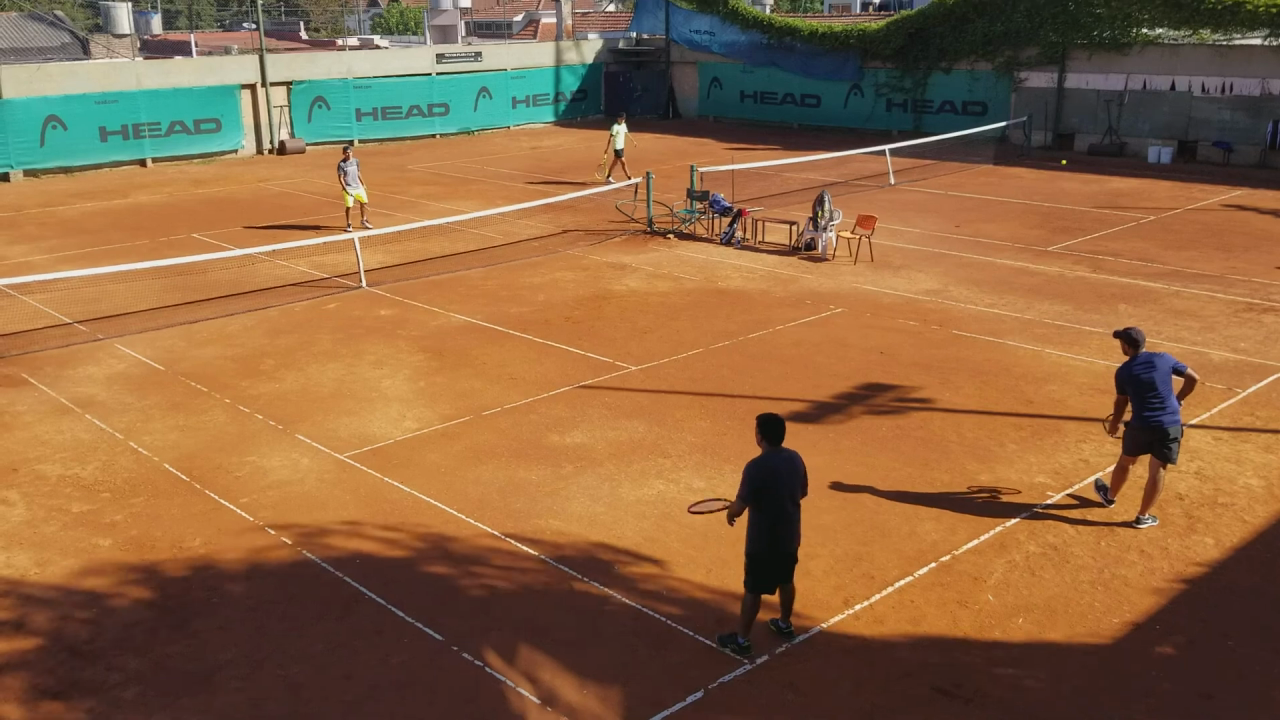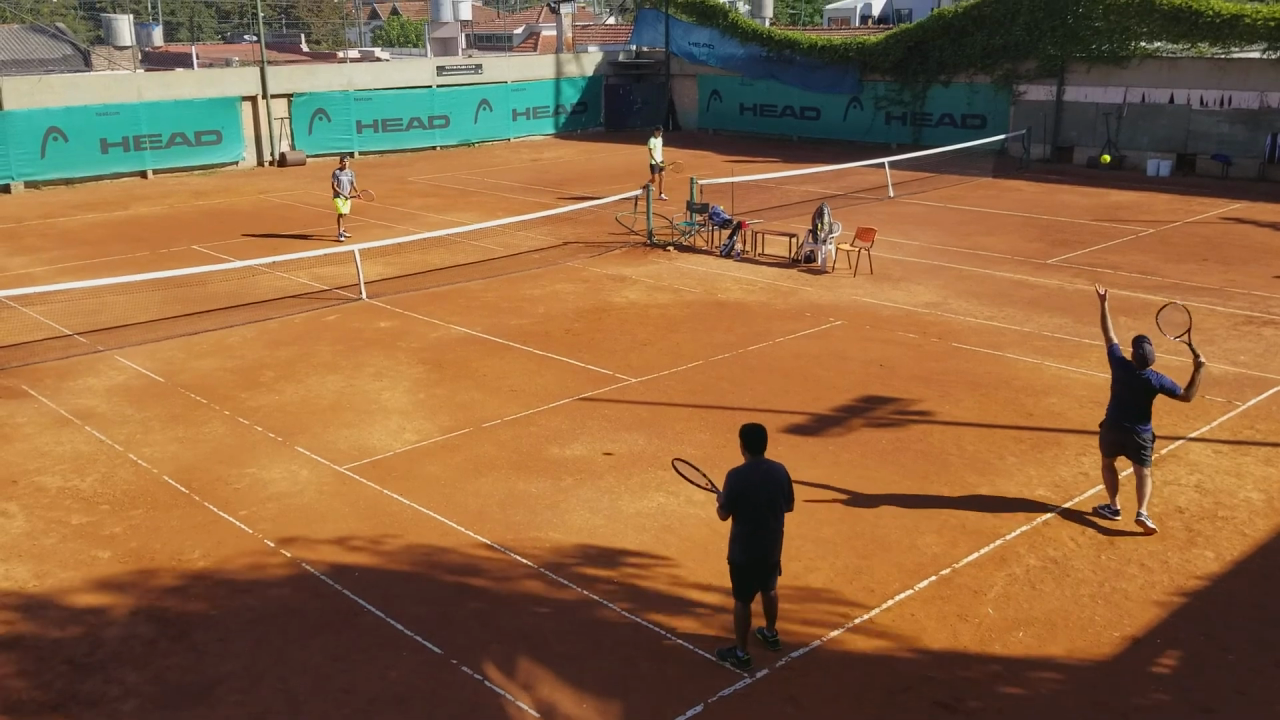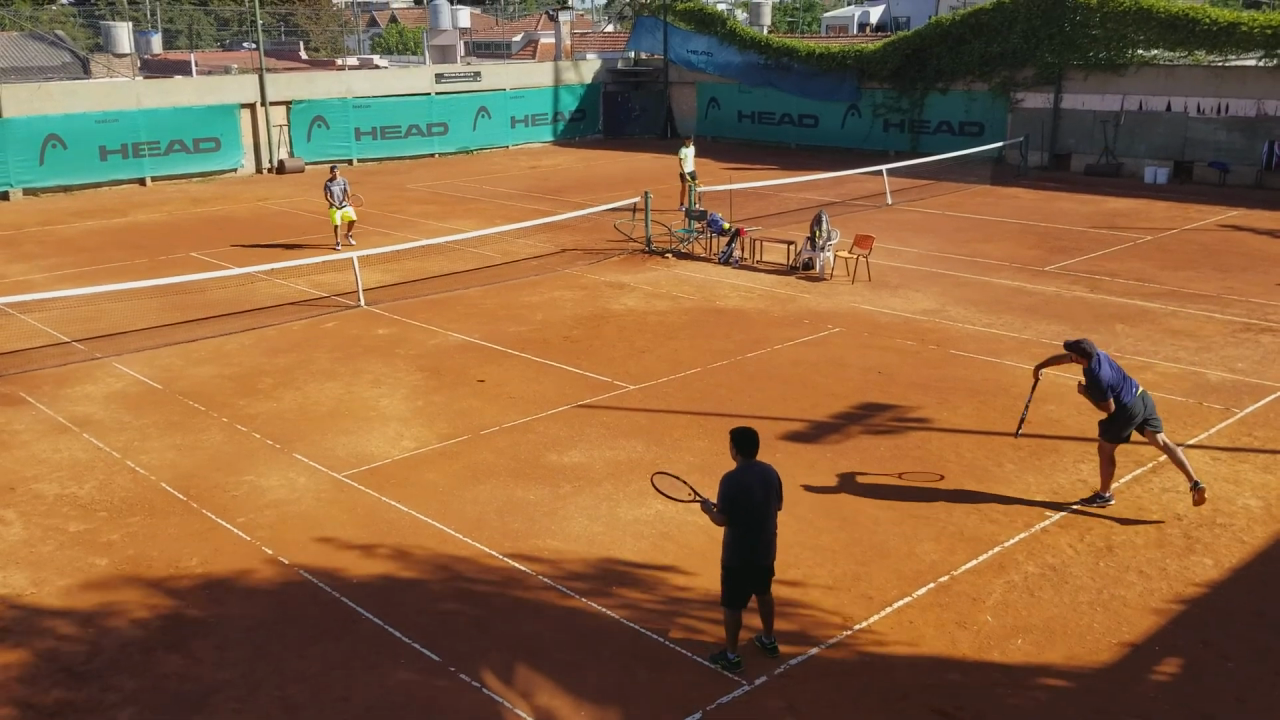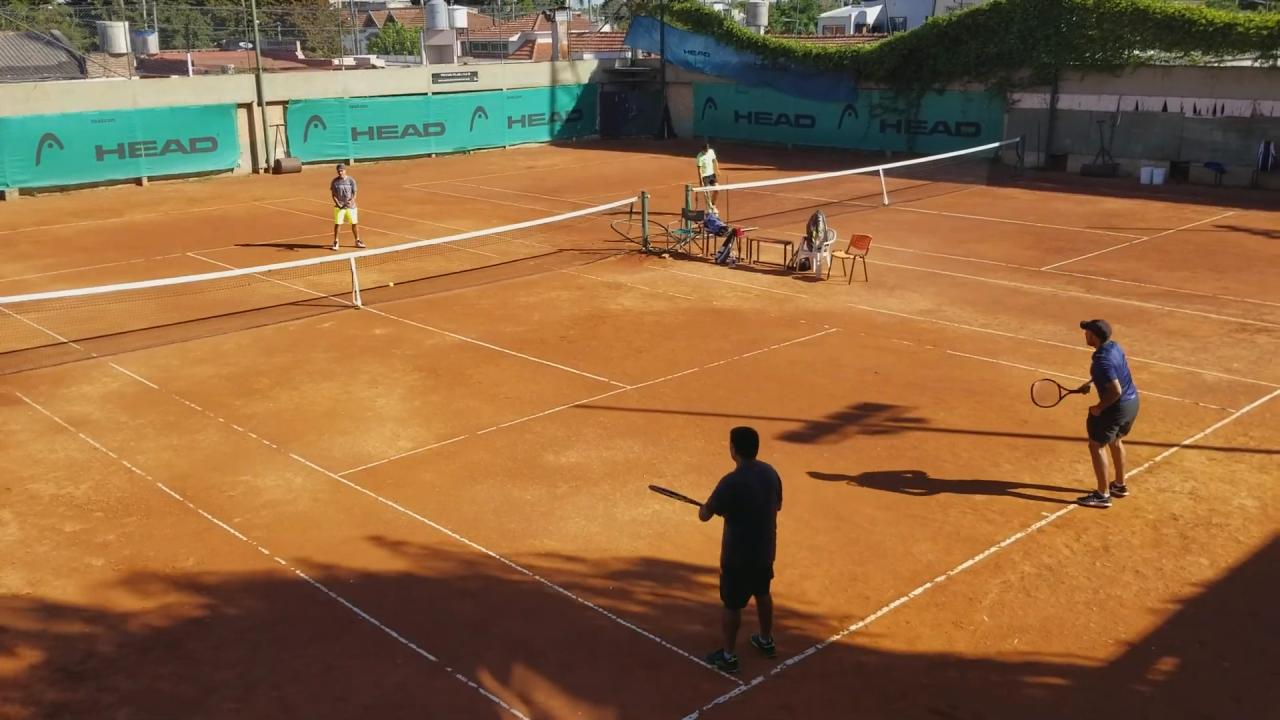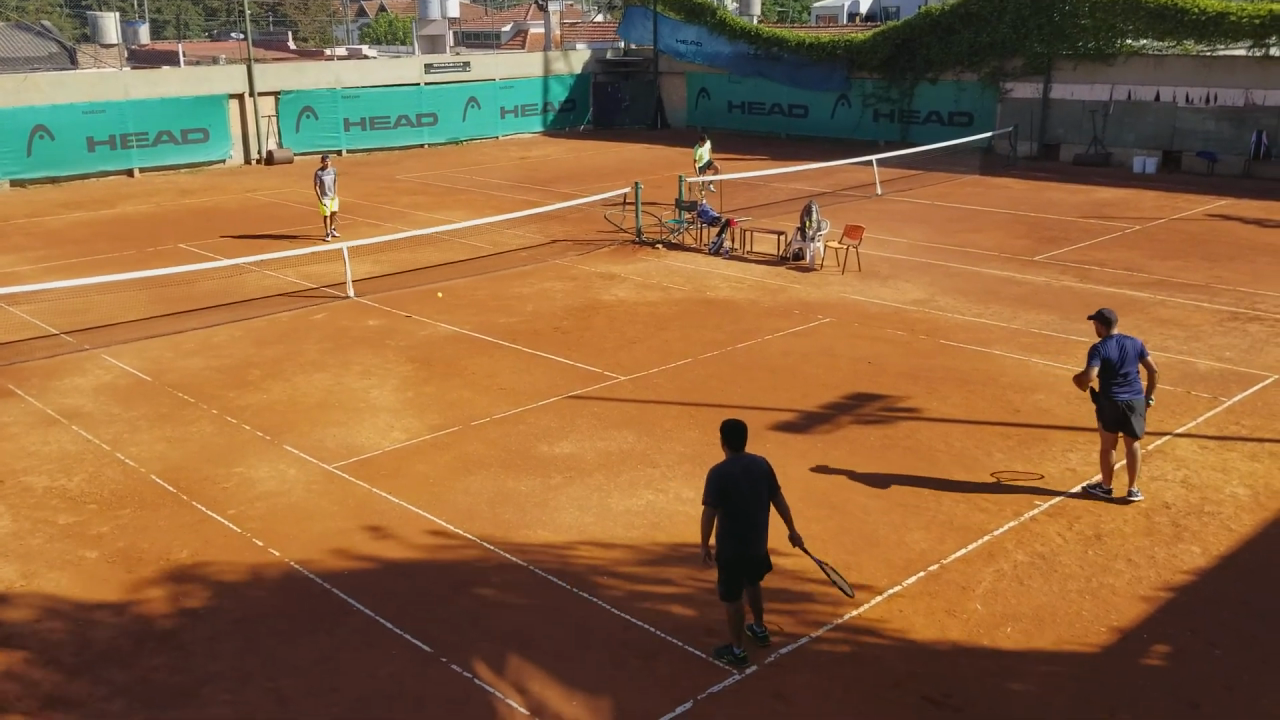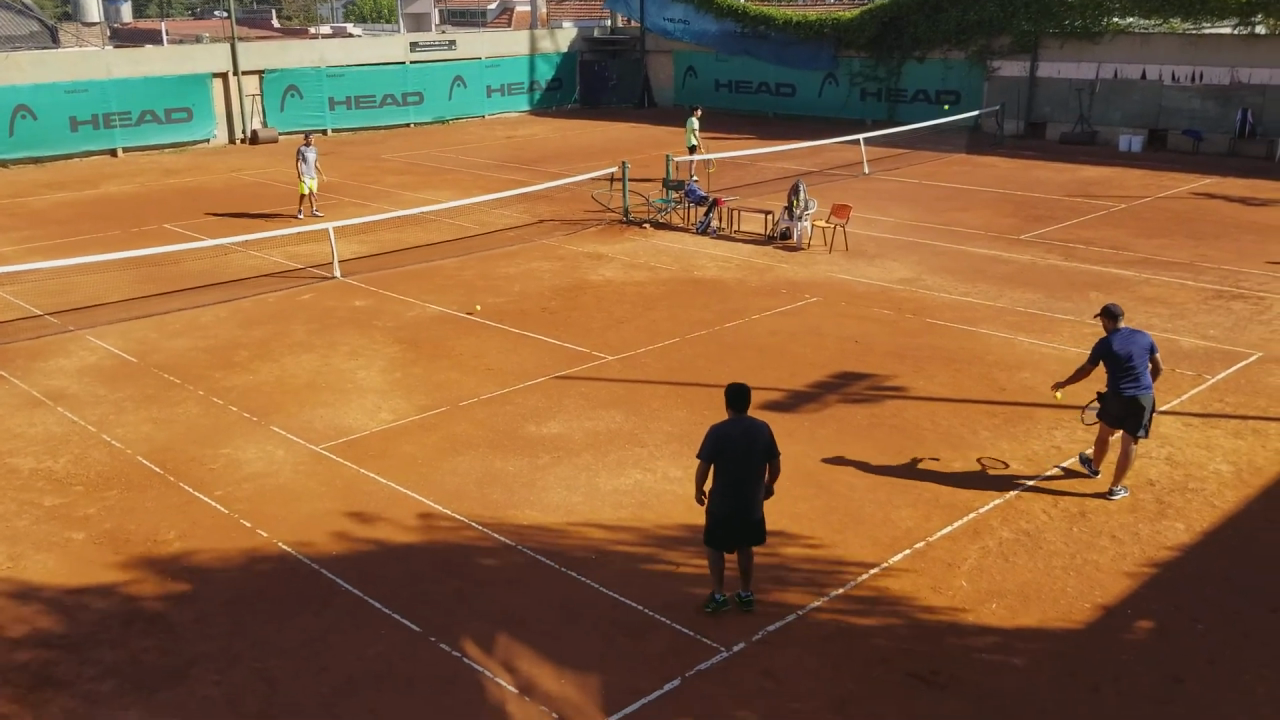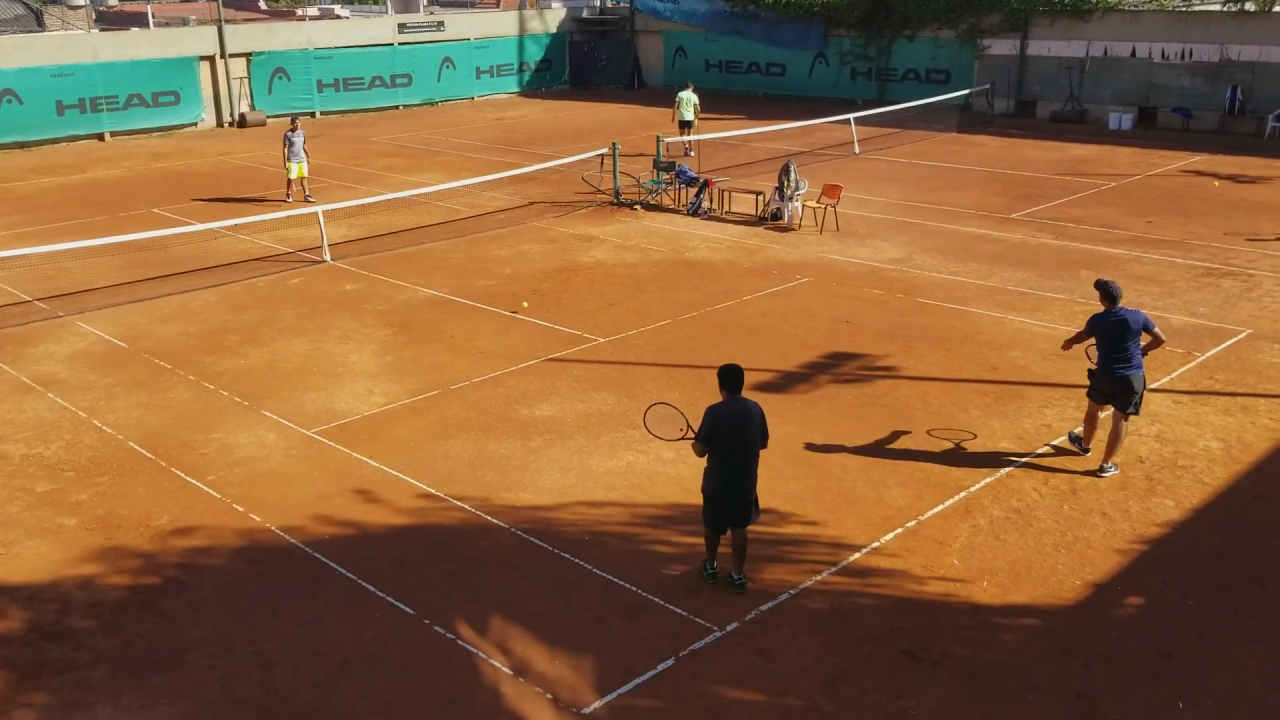
dt=0.7s
person 1, frame 1
left shoulder: (756, 467)
right shoulder: (795, 459)
left elbow: (739, 508)
right elbow: (802, 492)
left wrist: (730, 512)
left hip: (763, 541)
right hip: (790, 536)
left knee: (753, 590)
right knee: (785, 581)
left ankle: (741, 640)
right ankle: (785, 624)
person 1, frame 2
left shoulder: (736, 476)
right shoulder: (780, 471)
left elbow: (723, 515)
right elbow: (789, 506)
left wrist: (721, 500)
left hip: (744, 550)
right hip: (772, 546)
left knee: (742, 600)
right knee: (769, 590)
left ankle: (741, 653)
right ankle: (771, 633)
person 1, frame 3
left shoulder: (731, 480)
right shoulder: (771, 473)
left elbow: (721, 520)
right elbow: (778, 506)
left wrist: (708, 509)
left hip: (738, 554)
right hip: (765, 549)
left knee: (732, 605)
right knee: (764, 594)
left ankle: (731, 656)
right ankle: (769, 640)
person 1, frame 4
left shoulder: (732, 481)
right shoulder: (770, 472)
left elbow: (705, 515)
right elbow: (777, 506)
left wrist: (703, 507)
left hip: (738, 554)
right hip: (765, 549)
left knee: (731, 604)
right knee: (763, 594)
left ankle: (728, 656)
right ankle: (766, 641)
person 1, frame 5
left shoulder: (718, 473)
right shoulder: (762, 464)
left elbow: (709, 513)
right elbow: (778, 500)
left wrist: (704, 546)
right wrist: (792, 530)
left hip: (730, 546)
right hip: (757, 542)
left knee: (732, 597)
right knee: (752, 583)
left ankle: (737, 650)
right ankle: (759, 629)
person 1, frame 6
left shoulder: (717, 431)
right shoulder: (763, 429)
left elbow: (704, 467)
right elbow: (775, 465)
left wrist: (699, 490)
right wrist: (769, 485)
left hip: (722, 504)
right hip: (752, 503)
left knee: (714, 547)
right knee: (745, 547)
left ankle: (718, 595)
right ankle: (746, 594)
person 1, frame 7
left shoulder: (714, 412)
right shoulder: (755, 409)
left elbow: (701, 450)
right elbow: (763, 443)
left wrist: (694, 445)
left hip: (718, 483)
right hip: (746, 482)
left knee: (712, 526)
right knee: (740, 527)
left ankle: (711, 567)
right ankle: (739, 576)
person 2, frame 1
left shoulder: (1123, 371)
right shoulder: (1164, 359)
left elbow: (1121, 403)
right elbow: (1193, 378)
left wrist: (1114, 423)
right wrist: (1177, 400)
left hip: (1141, 426)
right hip: (1170, 425)
left knee: (1125, 462)
right knee: (1157, 470)
left ankle: (1109, 496)
right ankle: (1143, 516)
person 2, frame 2
left shoulder: (1119, 366)
right shoulder: (1157, 380)
left elbow: (1109, 336)
right elbow: (1187, 396)
left wrist: (1103, 304)
right wrist: (1198, 369)
left hip: (1112, 428)
right hip: (1140, 434)
left knee: (1108, 464)
right knee: (1143, 473)
left ankle: (1114, 507)
right ankle: (1142, 513)
person 2, frame 3
left shoulder: (1098, 379)
right shoulder: (1096, 355)
left elbow: (1109, 409)
right elbow: (1064, 357)
left wrist: (1086, 393)
right wrist: (1041, 366)
left hip: (1129, 410)
right hip: (1142, 398)
left knee: (1105, 449)
right knee: (1163, 443)
left ankle: (1105, 494)
right ankle: (1194, 483)
person 2, frame 4
left shoulder: (1102, 359)
right shoulder: (1113, 346)
left elbow: (1116, 391)
left wrist: (1098, 407)
right wrist: (1089, 383)
left hip: (1118, 406)
right hip: (1132, 401)
left knee: (1096, 446)
right knee: (1115, 442)
left ankle: (1103, 495)
right ankle: (1120, 485)
person 2, frame 5
left shoulder: (1099, 348)
right shoulder: (1135, 342)
left elbow: (1090, 376)
right elbow: (1153, 371)
left wrist: (1078, 380)
right wrist: (1149, 395)
left hip: (1110, 402)
right hip: (1135, 400)
left knee: (1108, 445)
right knee: (1133, 444)
left ankle: (1106, 487)
right ankle: (1133, 488)
person 2, frame 6
left shoulder: (1104, 343)
right shoulder: (1144, 337)
left elbow: (1085, 370)
right elbow: (1158, 368)
left wrist: (1064, 383)
left hip: (1117, 397)
right hip: (1144, 397)
left knee: (1105, 434)
right knee: (1130, 443)
left ankle: (1094, 467)
right ankle: (1115, 488)
person 2, frame 7
left shoulder: (1097, 321)
right shoulder: (1137, 317)
left elbow: (1083, 336)
right elbow: (1161, 338)
left wrist: (1070, 341)
right wrist: (1146, 349)
left hip: (1105, 376)
right hip: (1132, 378)
left knee: (1094, 408)
right knee: (1121, 420)
left ankle: (1085, 445)
right ankle: (1106, 464)
